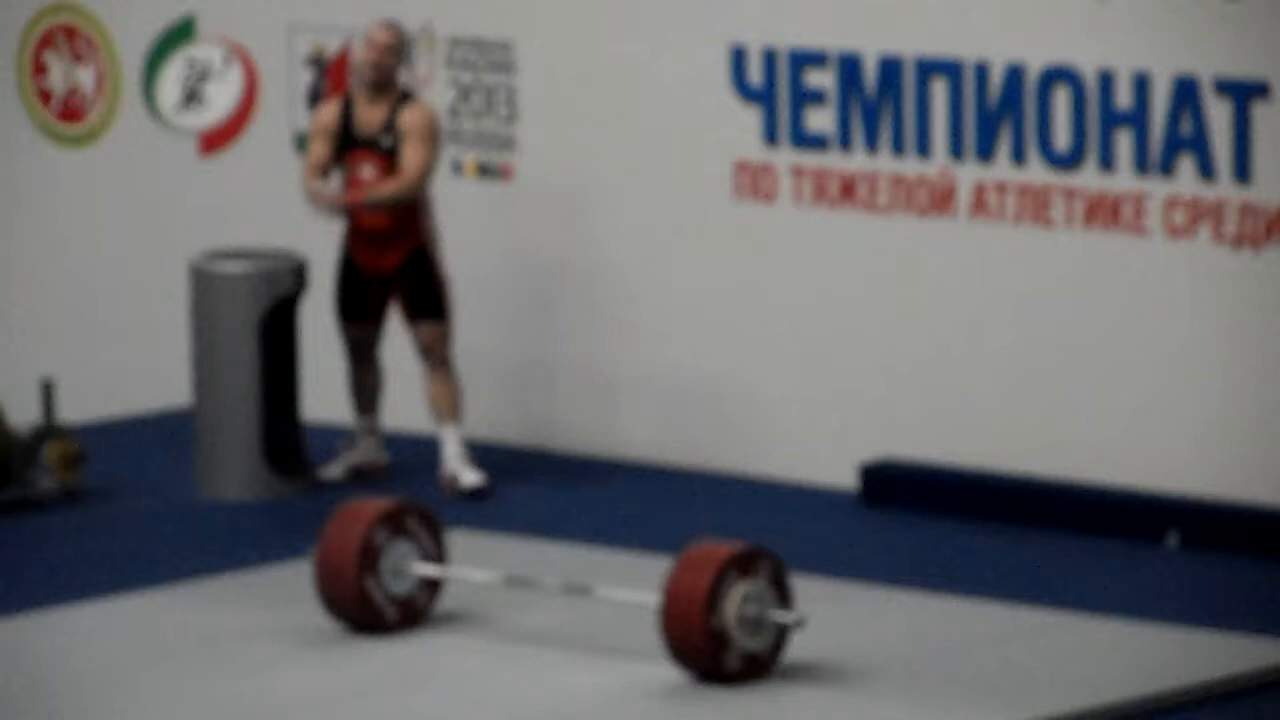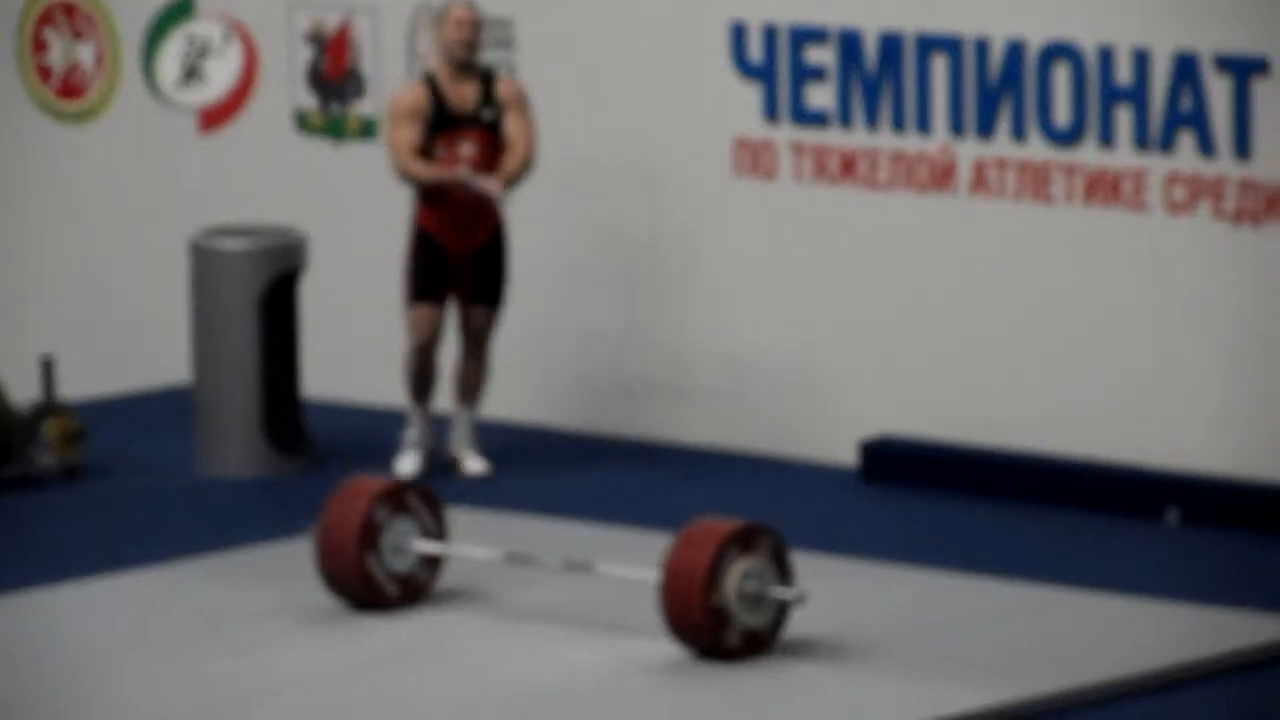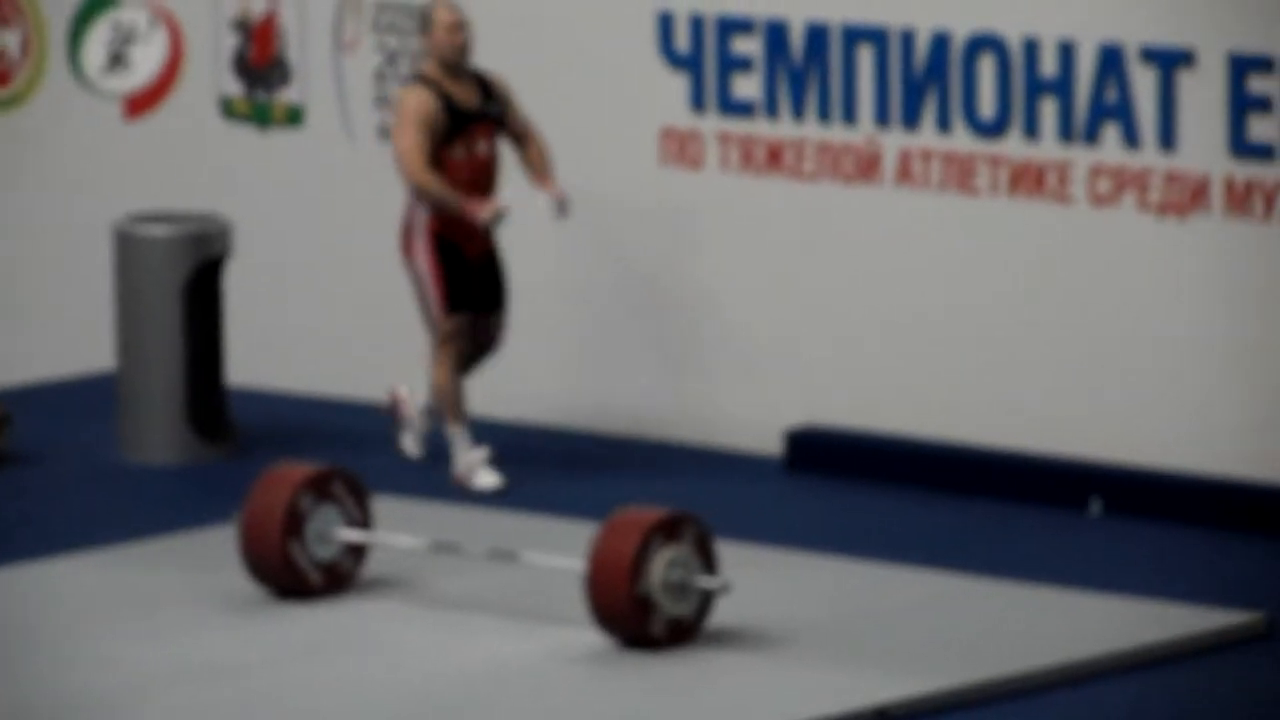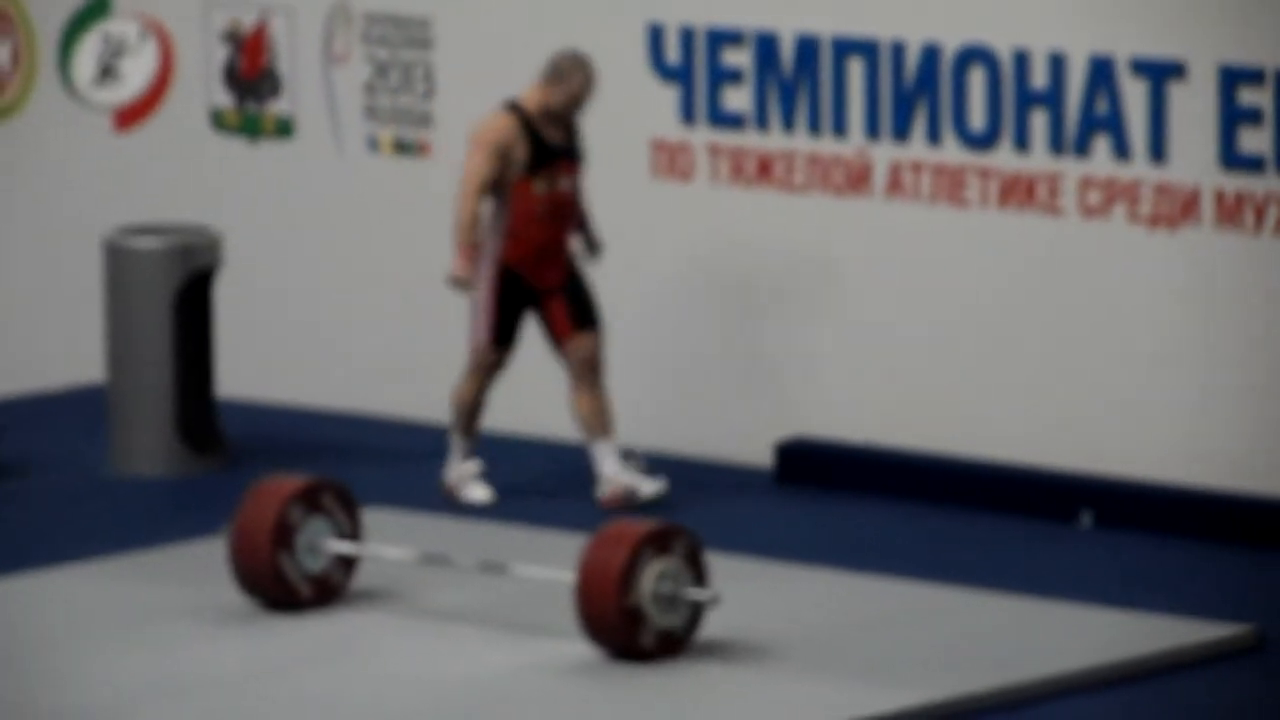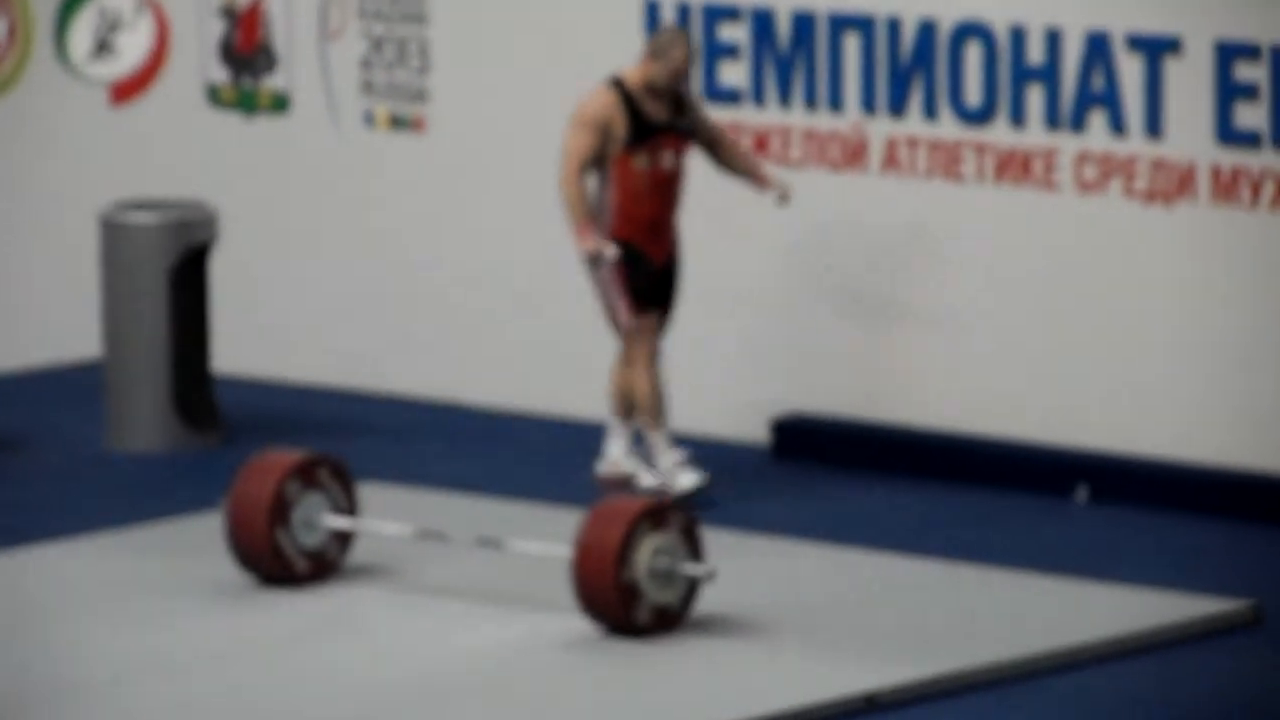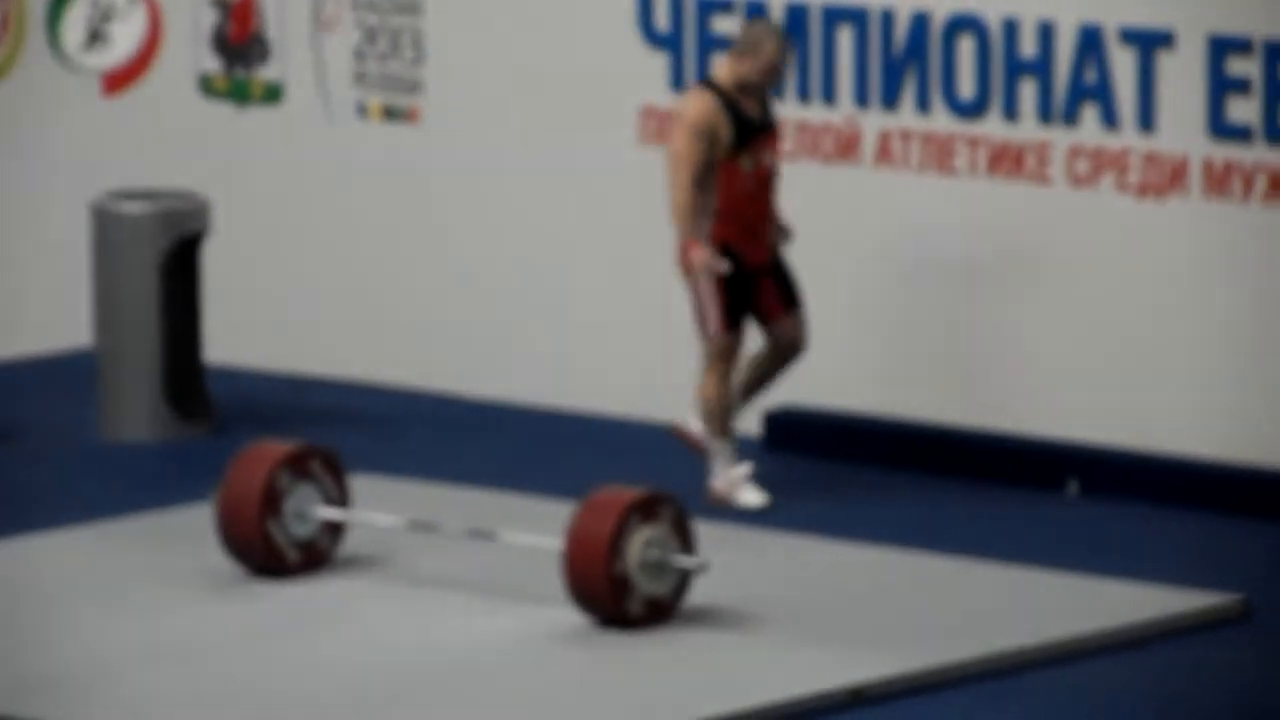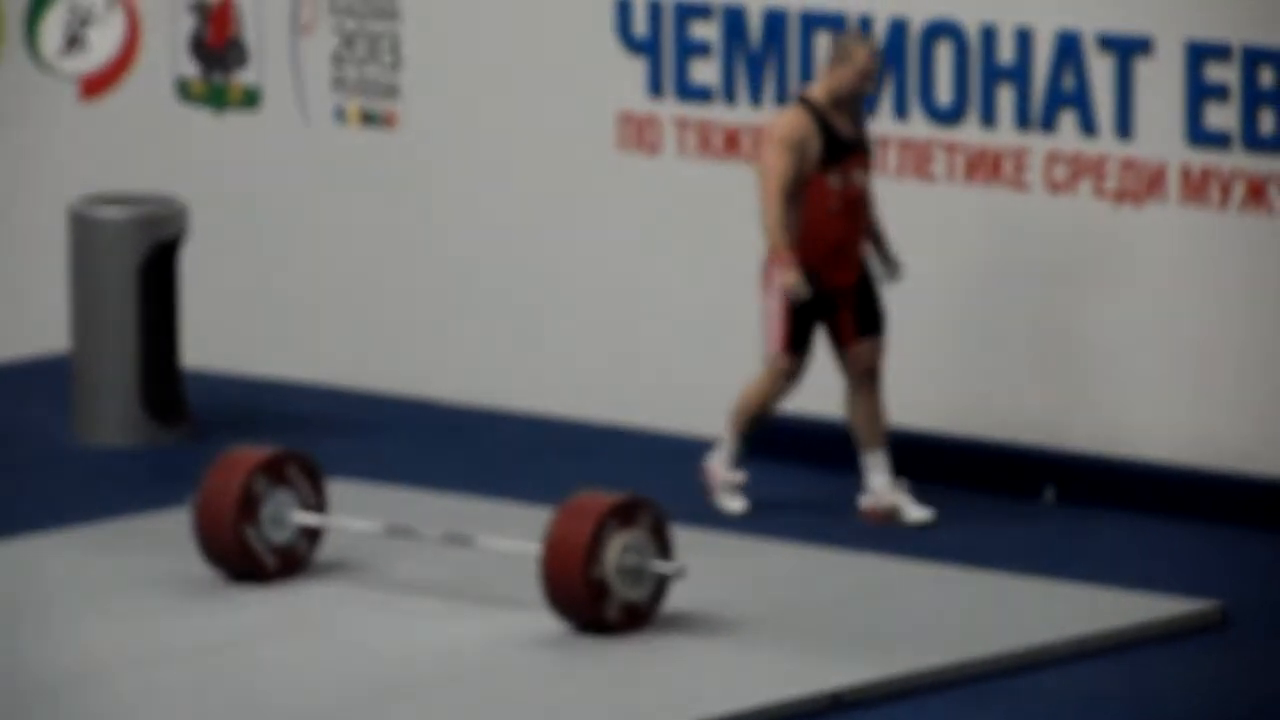
dt=0.5s
person 1, frame 1
left shoulder: (415, 116)
right shoulder: (330, 114)
left elbow: (410, 183)
right elbow: (312, 175)
left wrist: (350, 200)
right wrist: (321, 194)
left hip: (412, 246)
right hip: (361, 247)
left knee: (434, 349)
right knee: (358, 347)
left ankle: (453, 458)
right ankle: (368, 446)
person 1, frame 2
left shoulder: (504, 91)
right shoulder: (413, 97)
left elbow: (523, 151)
right elbow: (403, 163)
left wrist: (494, 183)
right wrist: (456, 177)
left hip: (485, 230)
right hip: (433, 230)
left knee: (478, 335)
right knee: (422, 336)
left ankle: (462, 438)
right ankle: (417, 429)
person 1, frame 3
left shoulder: (490, 86)
right shoulder: (418, 100)
left elbow: (526, 138)
right elbow: (415, 171)
left wrist: (547, 184)
right wrist: (470, 208)
left hip: (474, 233)
right hip: (434, 233)
left knee: (486, 337)
right knee: (449, 338)
left ankle: (415, 404)
right ankle: (464, 454)
person 1, frame 4
left shoulder: (566, 126)
right shoulder: (501, 129)
right elbow: (470, 194)
left wrist: (585, 233)
right wrist: (463, 255)
left hip: (557, 262)
right hip: (508, 266)
left knee: (587, 361)
right knee: (485, 365)
left ankle: (612, 477)
right ankle: (459, 466)
person 1, frame 5
left shoulder: (679, 101)
right shoulder: (603, 105)
left elbow: (718, 143)
right elbow: (572, 172)
left wrist: (764, 180)
right wrist: (584, 233)
left hip: (661, 239)
right hip: (616, 242)
left knee: (637, 345)
right knee: (644, 346)
left ankle: (617, 455)
right ankle: (667, 463)
person 1, frame 6
left shoulder: (758, 97)
right shoulder: (701, 108)
right elbow: (683, 182)
left wrist: (773, 219)
right wrist: (694, 246)
left hip: (757, 243)
right hip: (718, 247)
left knee: (790, 340)
right knee: (723, 354)
left ankle: (708, 423)
right ankle: (725, 472)
person 1, frame 7
left shoulder: (854, 119)
right shoulder: (794, 124)
right elbow: (774, 198)
left wrist: (883, 248)
right wrist: (785, 265)
left hip: (849, 267)
right hip: (802, 269)
left knee: (867, 371)
right knee: (780, 374)
left ankle: (881, 489)
right ankle: (724, 463)
